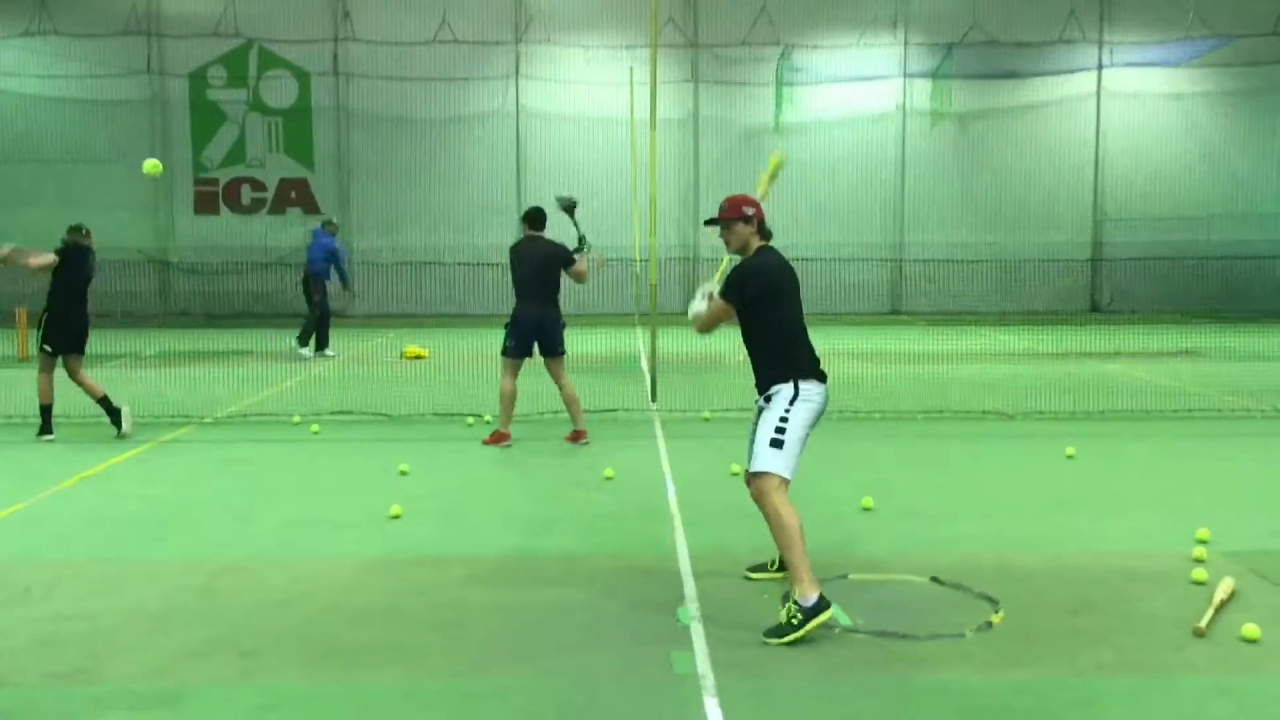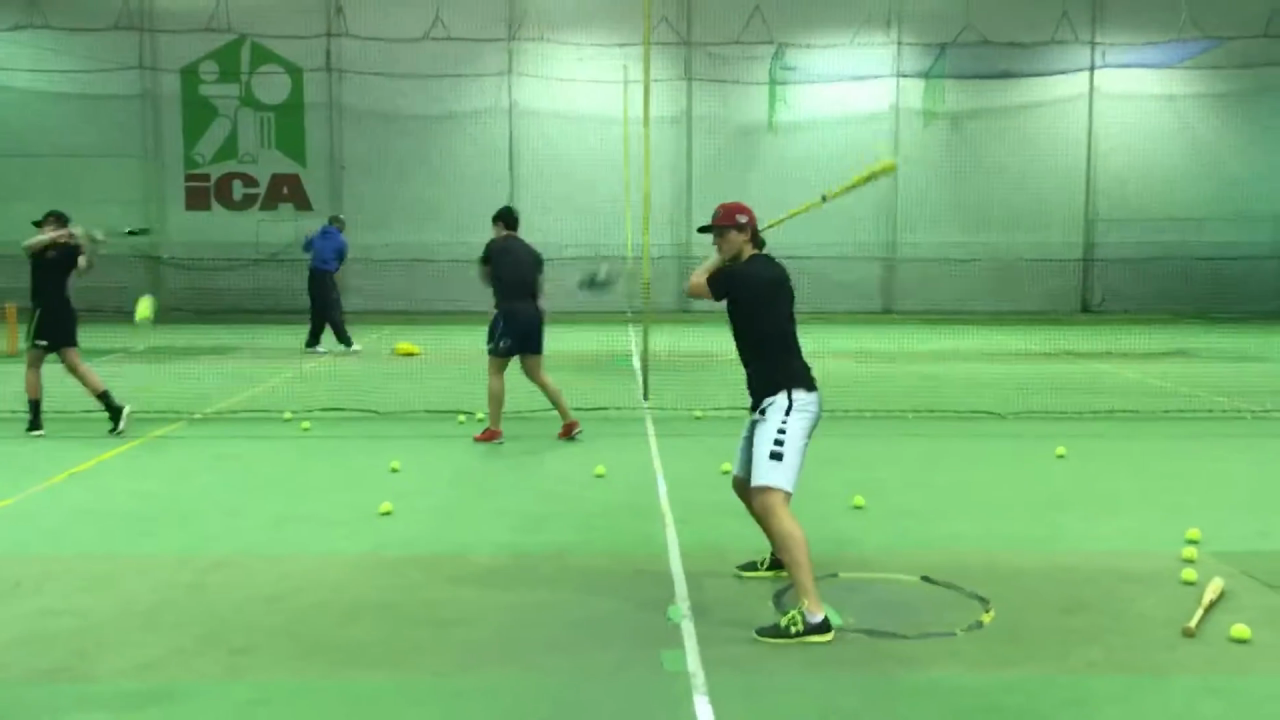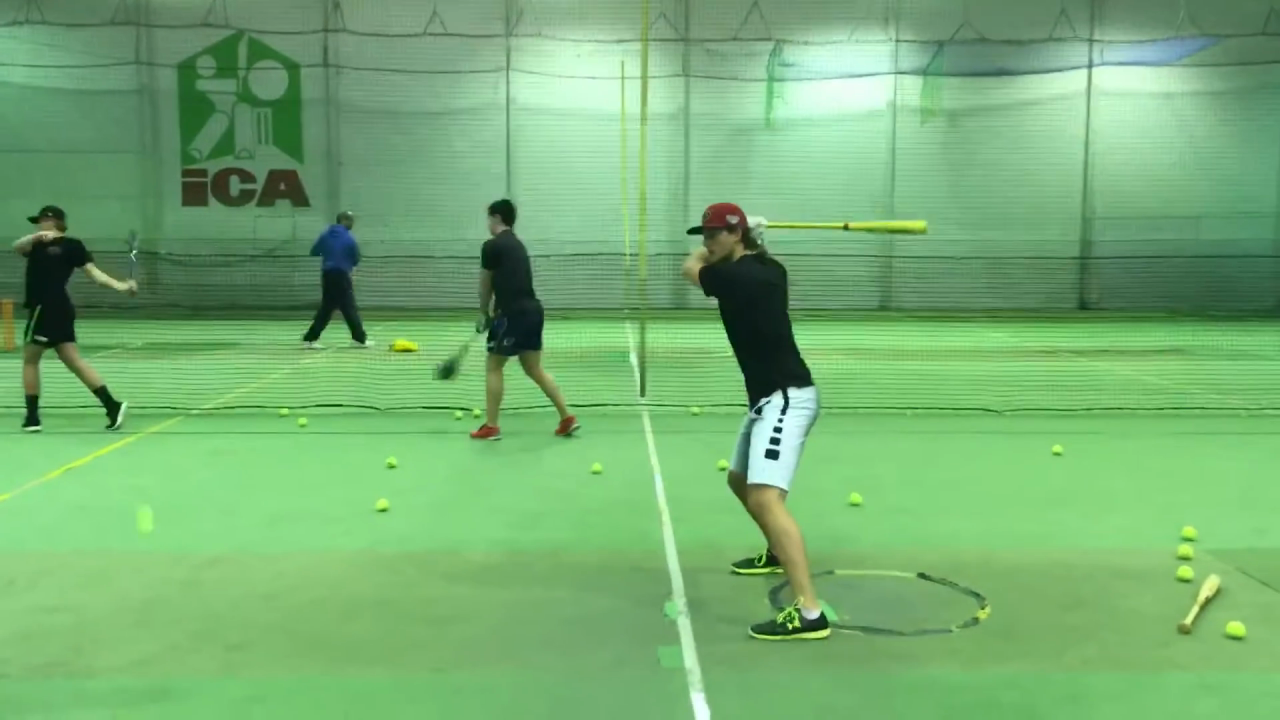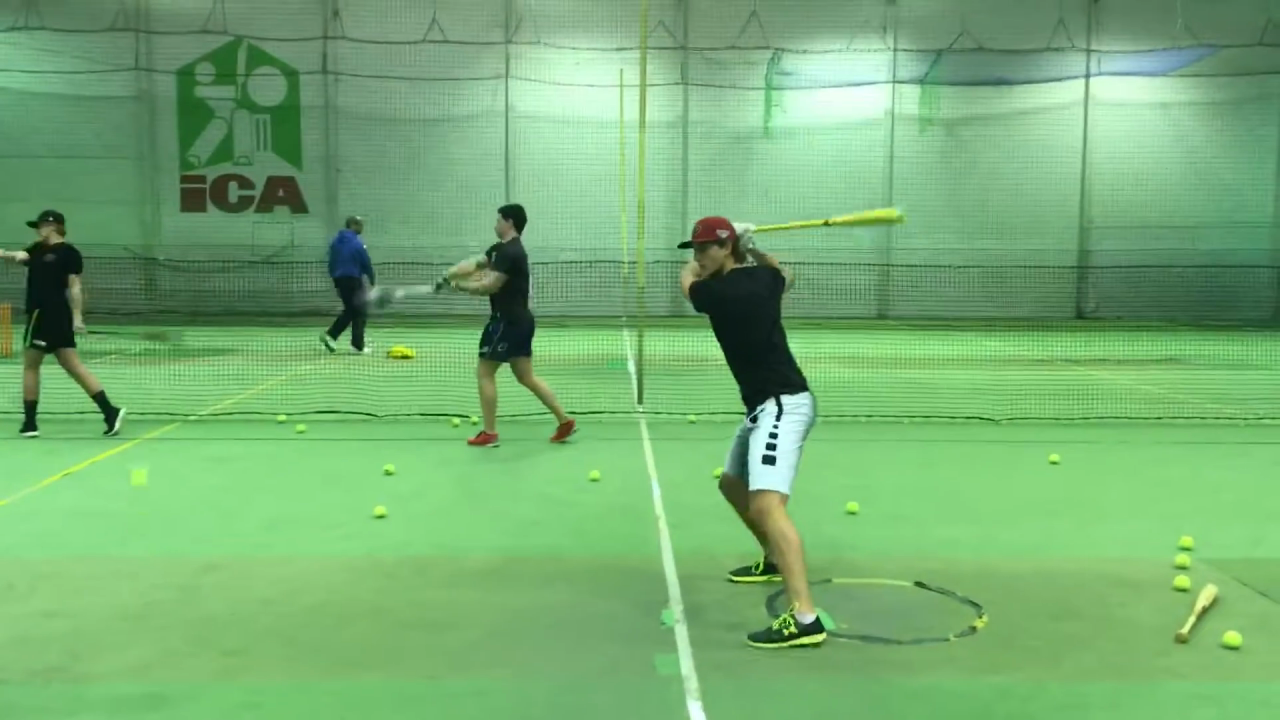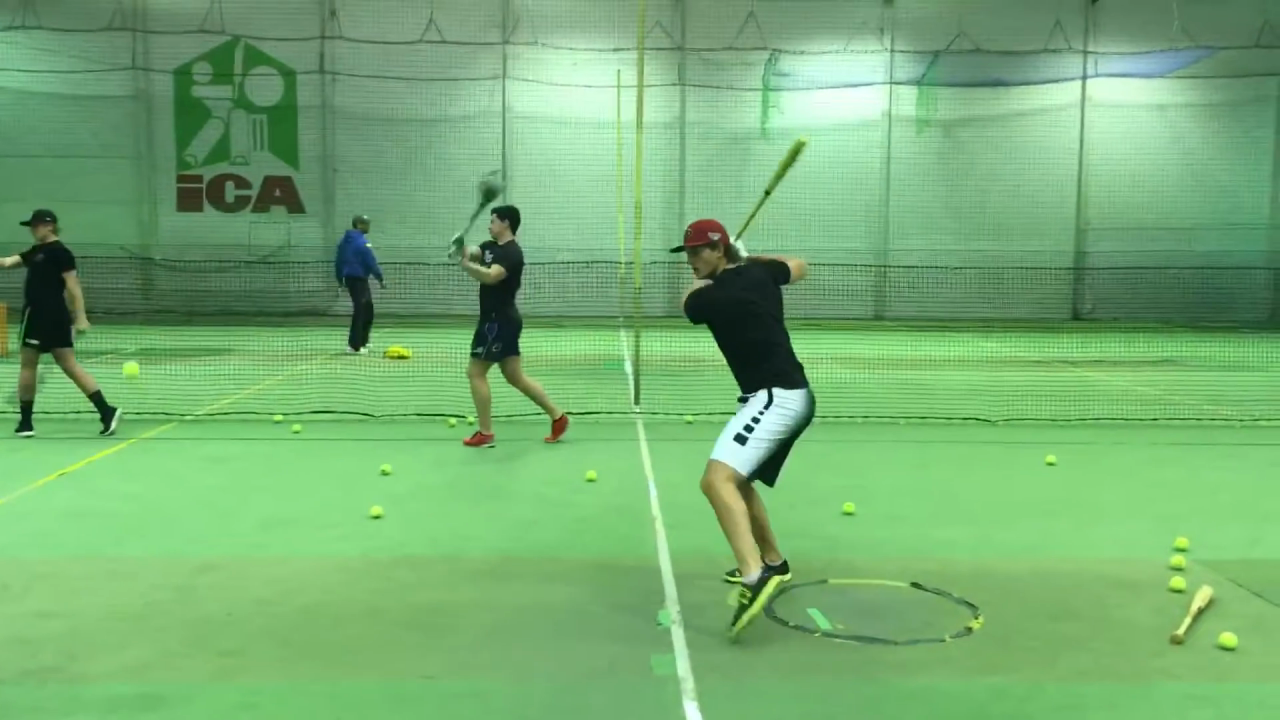
dt=0.2s
person 1, frame 1
left shoulder: (752, 270)
right shoulder: (774, 265)
left elbow: (706, 322)
left wrist: (702, 306)
right wrist: (723, 300)
left hip: (794, 390)
right hip: (785, 388)
left knee: (769, 486)
right knee: (759, 477)
left ankle: (809, 599)
right ankle: (791, 558)
person 1, frame 2
left shoulder: (740, 275)
right shoulder: (773, 271)
left elbow: (694, 285)
left wrist: (721, 259)
right wrist: (727, 255)
left hip: (787, 401)
right hip: (774, 399)
left knee: (770, 501)
right knee: (744, 484)
left ankle: (812, 615)
right ankle: (782, 557)
person 1, frame 3
left shoulder: (730, 276)
right shoulder: (769, 270)
left elbow: (689, 266)
right wrist: (757, 241)
left hip: (785, 400)
right hip: (773, 397)
left knee: (766, 499)
right knee: (740, 479)
left ankle: (809, 612)
right ankle: (778, 553)
person 1, frame 4
left shoulder: (716, 292)
right shoulder: (764, 278)
left elbow: (686, 279)
right elbow: (783, 275)
left wrist: (709, 262)
right wrist: (753, 249)
left hip: (781, 407)
right hip: (779, 403)
left knee: (767, 503)
right knee: (732, 484)
left ankle: (804, 618)
right ankle: (775, 561)
person 1, frame 5
left shoulder: (706, 299)
right shoulder: (762, 273)
right elbow: (800, 267)
left wrist: (721, 269)
right wrist: (747, 259)
left hip: (774, 398)
right hip: (796, 397)
left knee: (716, 478)
right knee: (735, 477)
left ankle: (753, 574)
right ankle: (772, 560)
person 2, frame 1
left shoulder: (517, 248)
right shoulder: (558, 250)
right elbow: (582, 277)
left wrist: (571, 254)
right wrist: (581, 254)
left hip: (523, 316)
right hip: (550, 317)
left knee: (509, 373)
right knee: (560, 375)
left ankle: (503, 432)
right ankle: (579, 429)
person 2, frame 2
left shoulder: (494, 246)
right shoulder: (533, 253)
left elbow: (485, 277)
left hip: (509, 315)
right hip: (532, 314)
left knee: (495, 371)
right knee: (535, 373)
left ankle: (494, 430)
right ankle: (569, 422)
person 2, frame 3
left shoulder: (493, 245)
right shoulder: (515, 245)
left elbow: (486, 284)
left wrist: (484, 312)
right wrist: (491, 310)
left hip: (513, 314)
right hip: (532, 311)
left knee: (493, 367)
right knee: (535, 370)
left ankle: (492, 426)
right ankle: (567, 418)
person 2, frame 4
left shoulder: (511, 252)
right shoulder: (500, 248)
left elbow: (489, 286)
right elbow: (475, 265)
left wrist: (460, 286)
right wrist: (450, 275)
left hip: (508, 321)
right hip: (517, 320)
left knee: (485, 372)
right knee: (527, 376)
left ankle: (489, 433)
right ankle: (564, 421)
person 2, frame 5
left shoulder: (513, 253)
right shoulder: (490, 246)
left elbow: (491, 277)
right elbow: (471, 254)
left wrist: (464, 263)
right wrist: (462, 251)
left hip: (499, 321)
right hip: (497, 321)
left knee: (475, 372)
right knee: (515, 376)
left ankle: (486, 433)
right ankle: (557, 416)
person 3, frame 1
left shoulder: (78, 251)
right shoulder: (86, 255)
left elbow: (39, 263)
right elbow: (35, 258)
left hip: (58, 317)
right hip: (78, 319)
left knee: (45, 370)
right knee: (76, 372)
left ankle: (46, 426)
right ankle: (115, 413)
person 3, frame 2
left shoulder: (70, 248)
right shoulder: (42, 245)
left elbow: (83, 267)
right elbow: (28, 245)
left wrist: (86, 244)
right wrist: (58, 235)
left hip: (50, 312)
right hip: (59, 313)
left knee: (33, 365)
right knee: (76, 365)
left ankle: (35, 421)
right ankle: (115, 410)
person 3, frame 3
left shoulder: (72, 246)
right shoulder: (38, 243)
left elbow: (95, 272)
right elbow: (18, 247)
left wrist: (120, 286)
right wrist: (37, 236)
left hip: (49, 308)
right hip: (43, 309)
left knee: (30, 360)
right knee: (74, 361)
left ankle: (32, 417)
right ankle: (113, 406)
person 3, frame 4
left shoulder: (69, 253)
right shoulder: (38, 249)
left elbow: (75, 287)
left wrist: (78, 318)
left hip: (48, 314)
right hip: (54, 315)
left knee: (31, 366)
right knee: (74, 366)
left ankle: (30, 423)
right ankle: (111, 412)
person 3, frame 5
left shoulder: (59, 251)
right shoulder: (37, 251)
left elbow: (73, 285)
left wrist: (82, 317)
left hip: (41, 314)
right hip: (54, 316)
left knee: (28, 365)
right knee: (71, 365)
left ankle: (26, 422)
right ankle: (107, 411)
